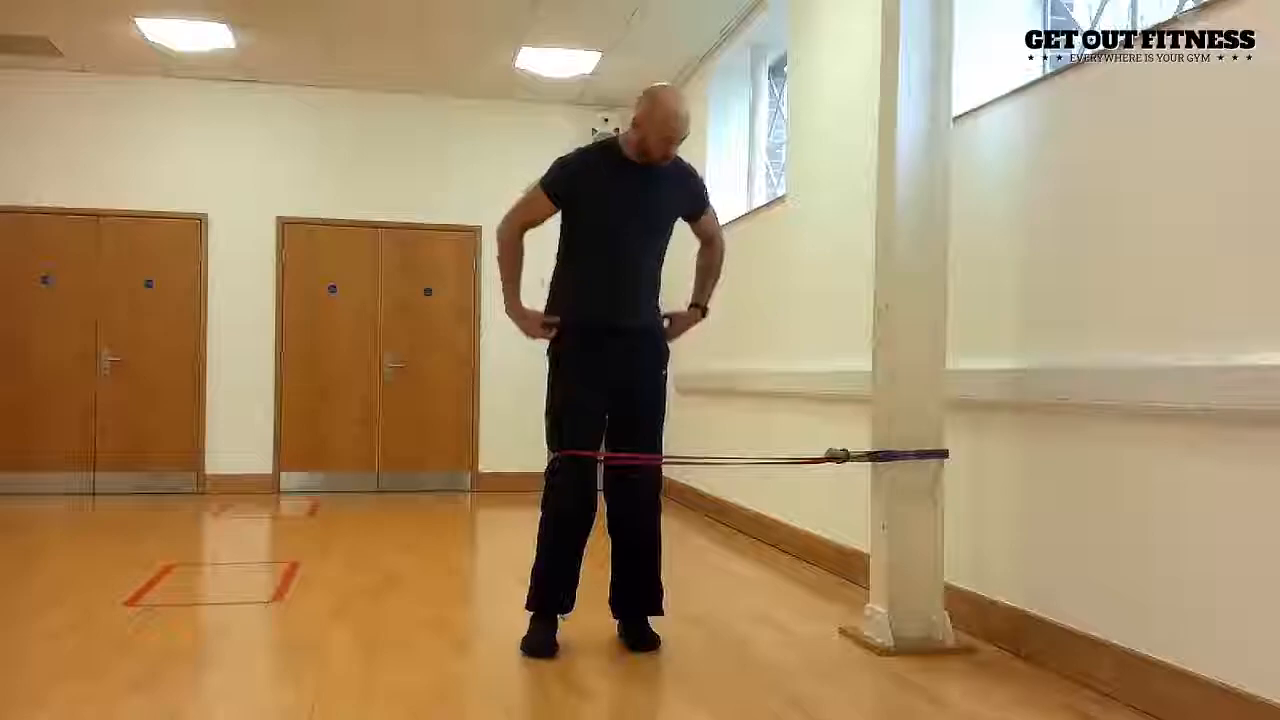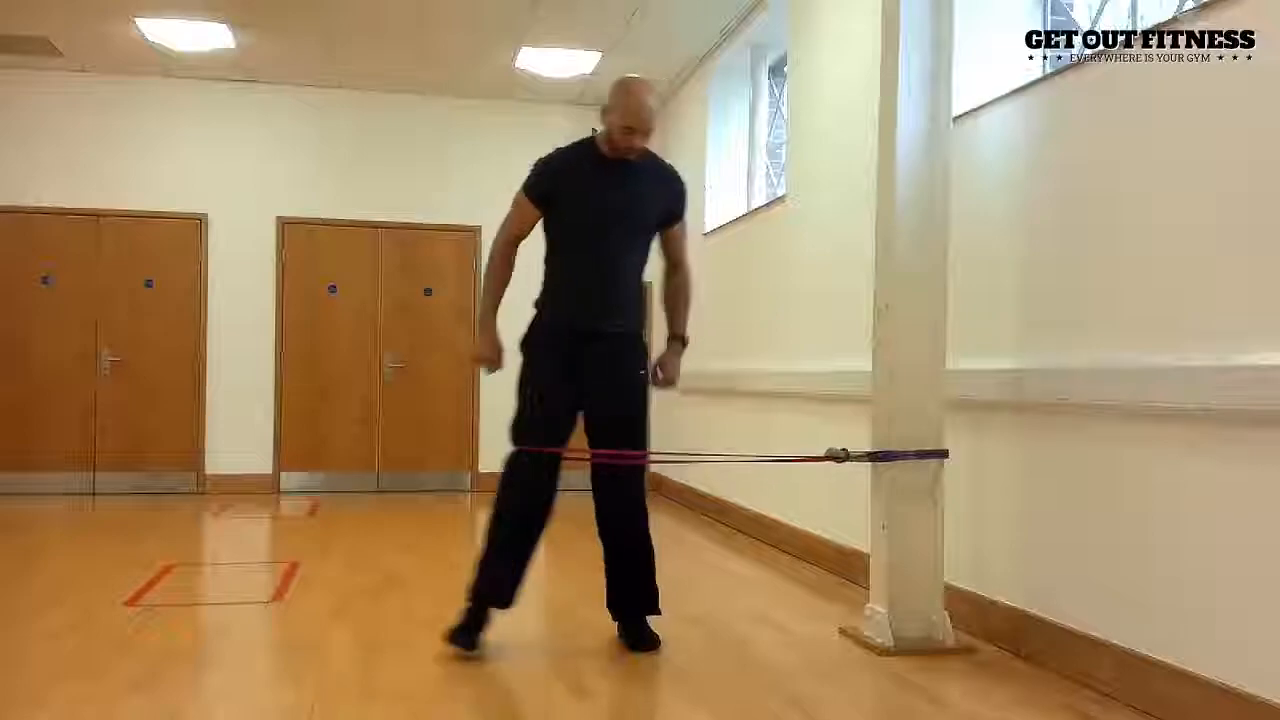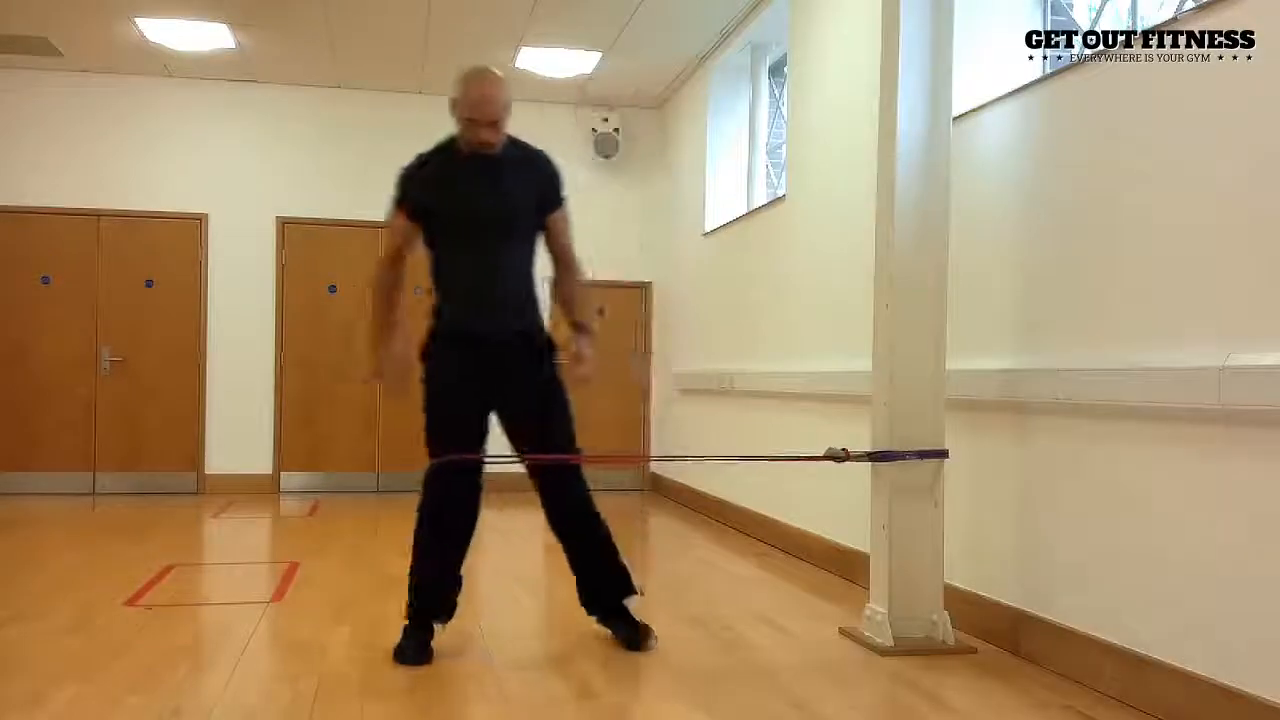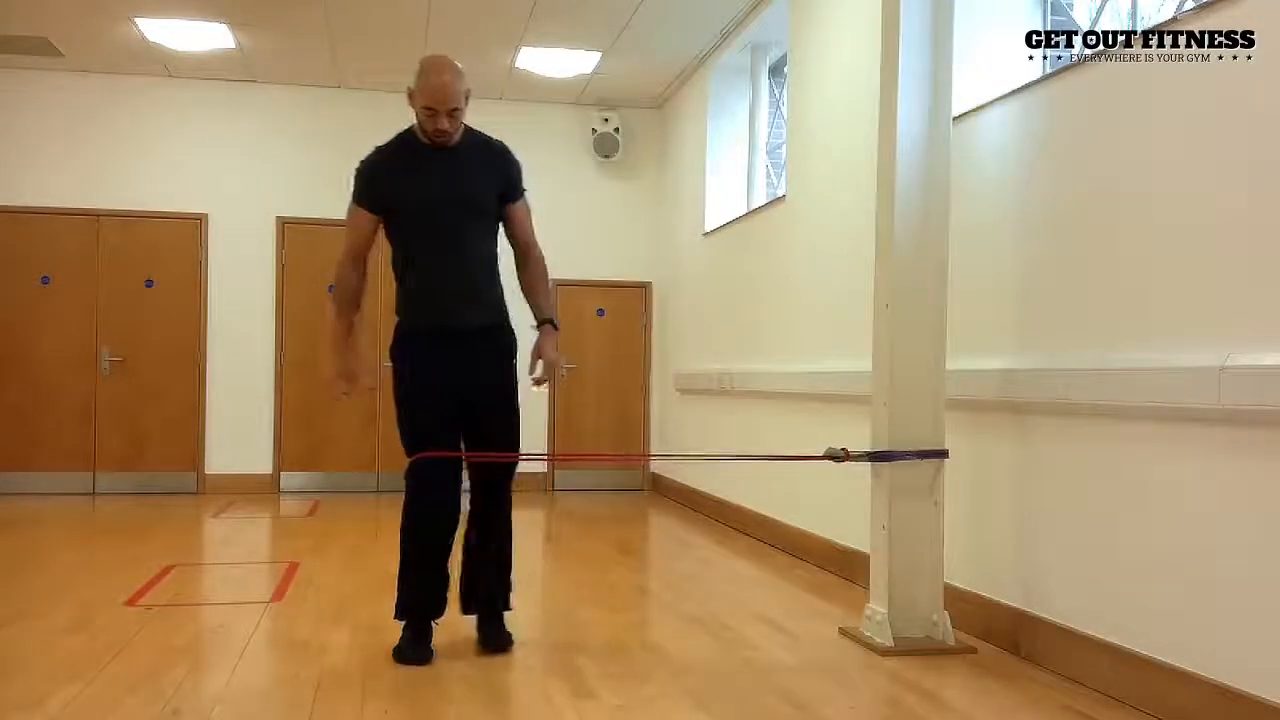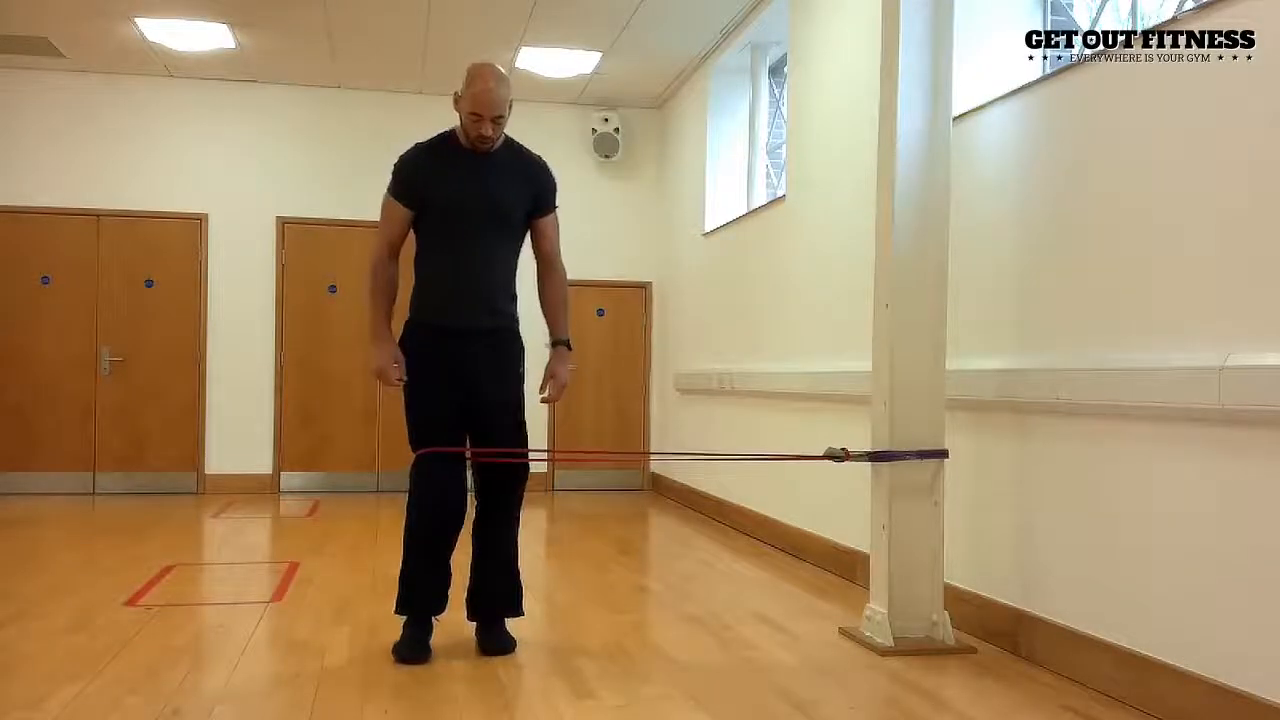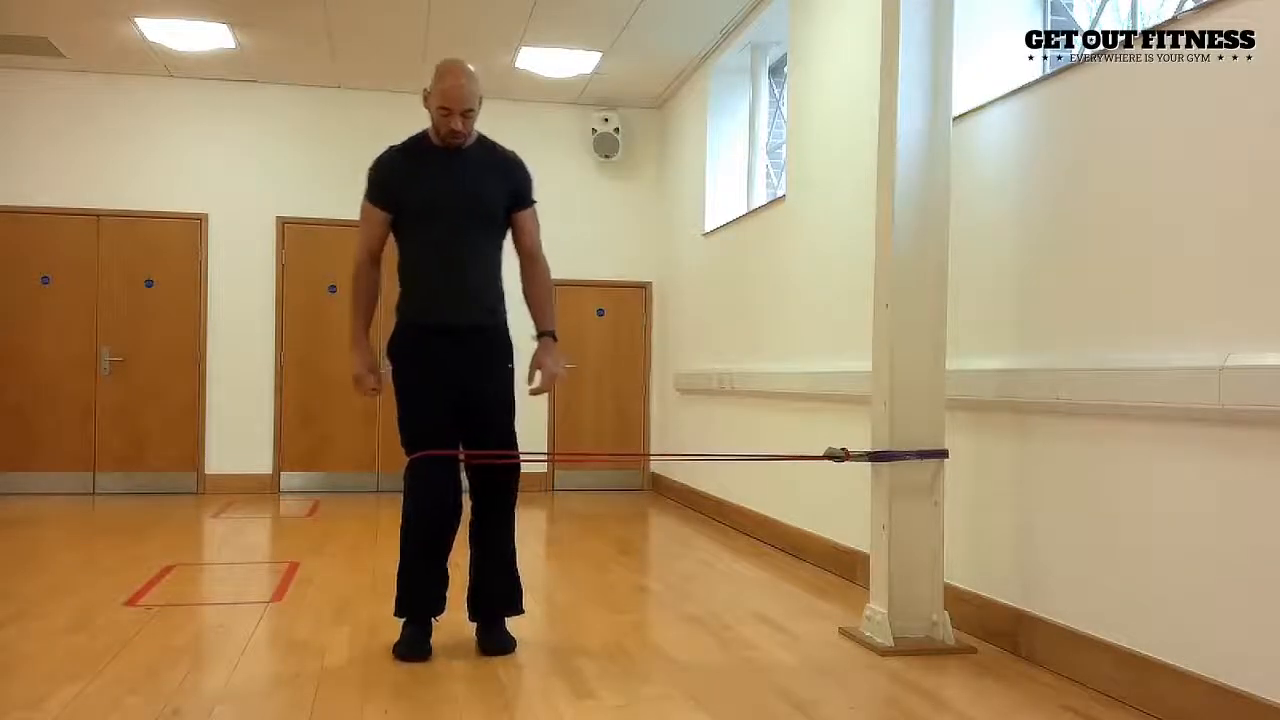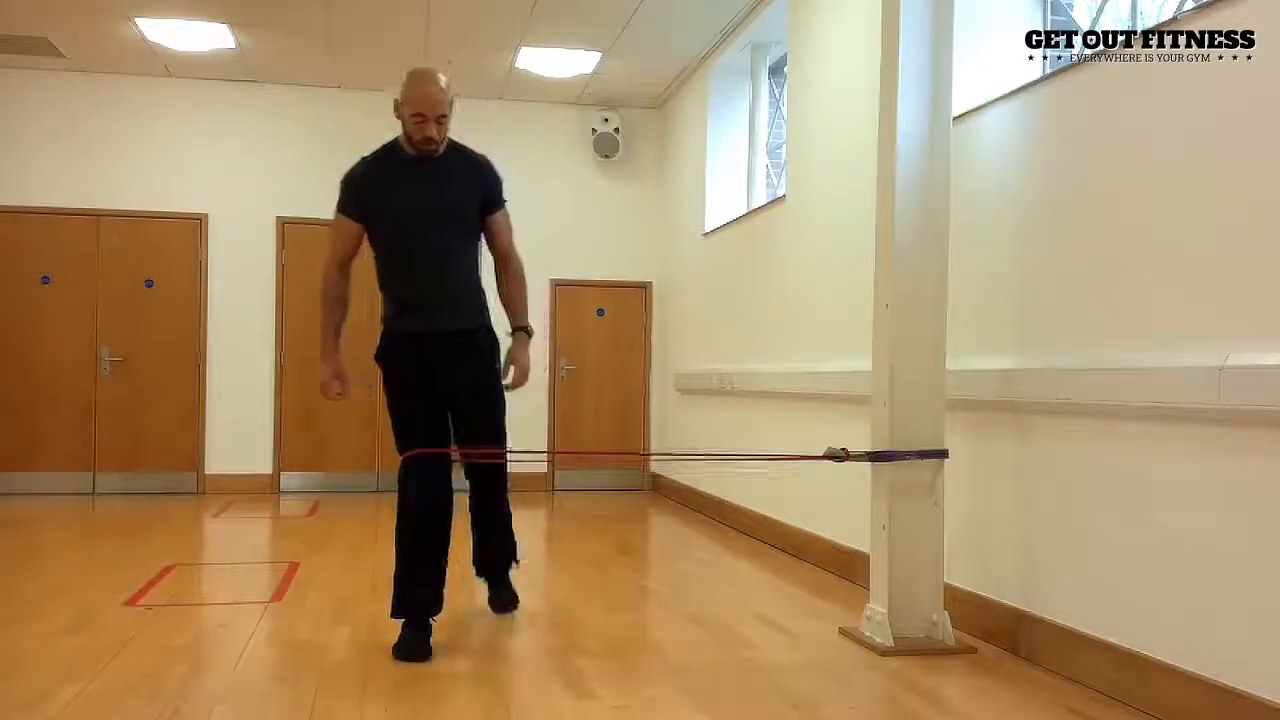
dt=0.5s
person 1, frame 1
left shoulder: (683, 181)
right shoulder: (579, 169)
left elbow: (714, 241)
right elbow: (511, 227)
left wrist: (698, 308)
right wrist: (515, 307)
left hip: (644, 346)
right hip: (579, 343)
left knee: (639, 481)
right knee: (571, 476)
left ankle: (634, 610)
right ankle: (545, 613)
person 1, frame 2
left shoulder: (665, 183)
right shoulder: (558, 170)
left elbow: (676, 269)
right elbow: (506, 243)
left wrist: (677, 345)
right wrist: (486, 325)
left hip: (622, 349)
right hip: (554, 341)
left knee: (623, 483)
right knee: (530, 471)
left ankle: (633, 613)
right ankle: (480, 605)
person 1, frame 3
left shoulder: (536, 169)
right shoulder: (425, 175)
left elbow: (564, 258)
right elbow: (393, 260)
left wrist: (581, 330)
right wrist: (385, 339)
left hip: (524, 344)
right hip: (454, 349)
left knee: (561, 476)
right knee: (450, 481)
left ankle: (610, 602)
right ankle: (421, 620)
person 1, frame 4
left shoulder: (496, 160)
right shoulder: (382, 167)
left elbow: (527, 249)
right elbow: (353, 262)
left wrist: (546, 327)
right wrist: (342, 346)
left hip: (490, 339)
right hip: (420, 345)
left knee: (494, 477)
right knee: (430, 482)
left ankle: (489, 609)
right ankle: (418, 618)
person 1, frame 5
left shoulder: (532, 173)
right shoulder: (419, 164)
left elbow: (550, 264)
right elbow: (387, 255)
left wrist: (561, 346)
right wrist: (382, 338)
left hip: (499, 344)
right hip: (430, 343)
left knee: (504, 479)
right knee: (435, 480)
left ankle: (492, 612)
right ankle: (419, 615)
person 1, frame 6
left shoulder: (506, 169)
right shoulder: (394, 168)
left elbow: (532, 259)
right elbow: (368, 260)
left wrist: (547, 337)
right wrist: (360, 345)
left hip: (488, 343)
right hip: (418, 345)
left knee: (496, 481)
right knee: (431, 482)
left ankle: (492, 613)
right ankle: (417, 616)
person 1, frame 7
left shoulder: (478, 171)
right shoulder: (366, 179)
left elbow: (506, 258)
right elbow: (337, 269)
left wrist: (521, 334)
right wrist: (329, 353)
left hip: (473, 341)
right hip: (406, 348)
left knee: (488, 468)
right knee: (423, 481)
left ankle: (496, 570)
right ankle: (416, 616)
